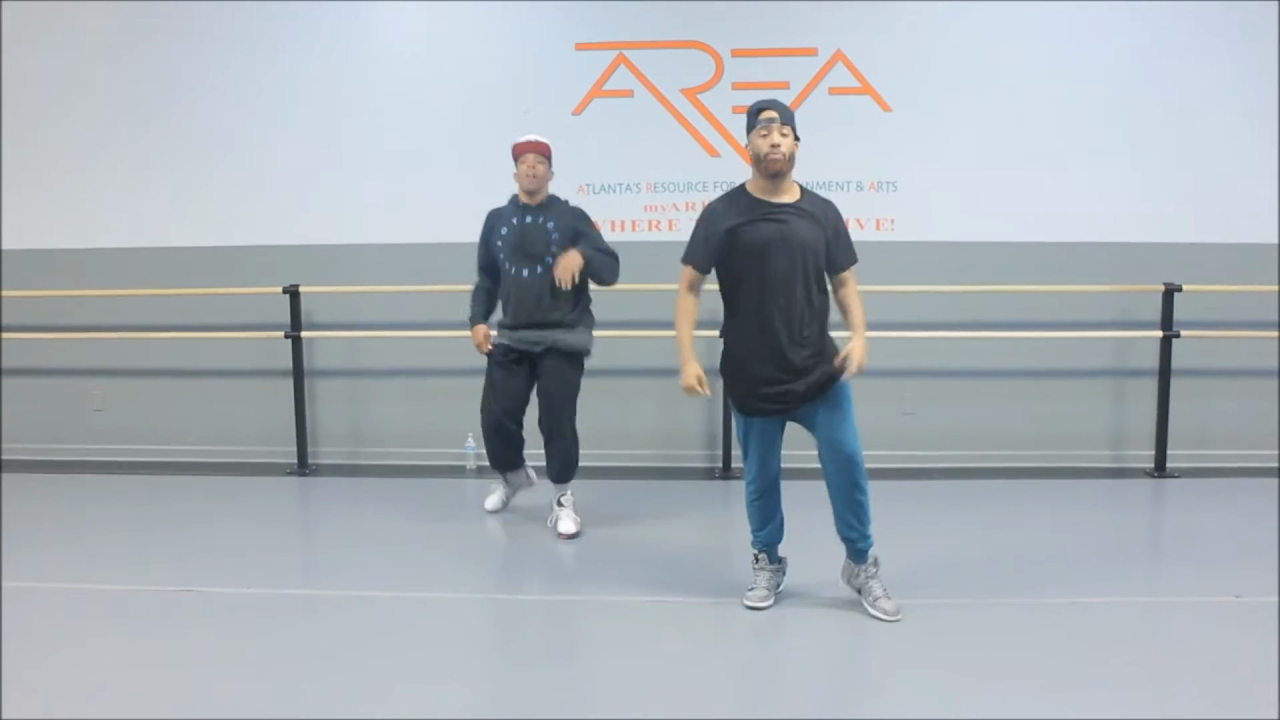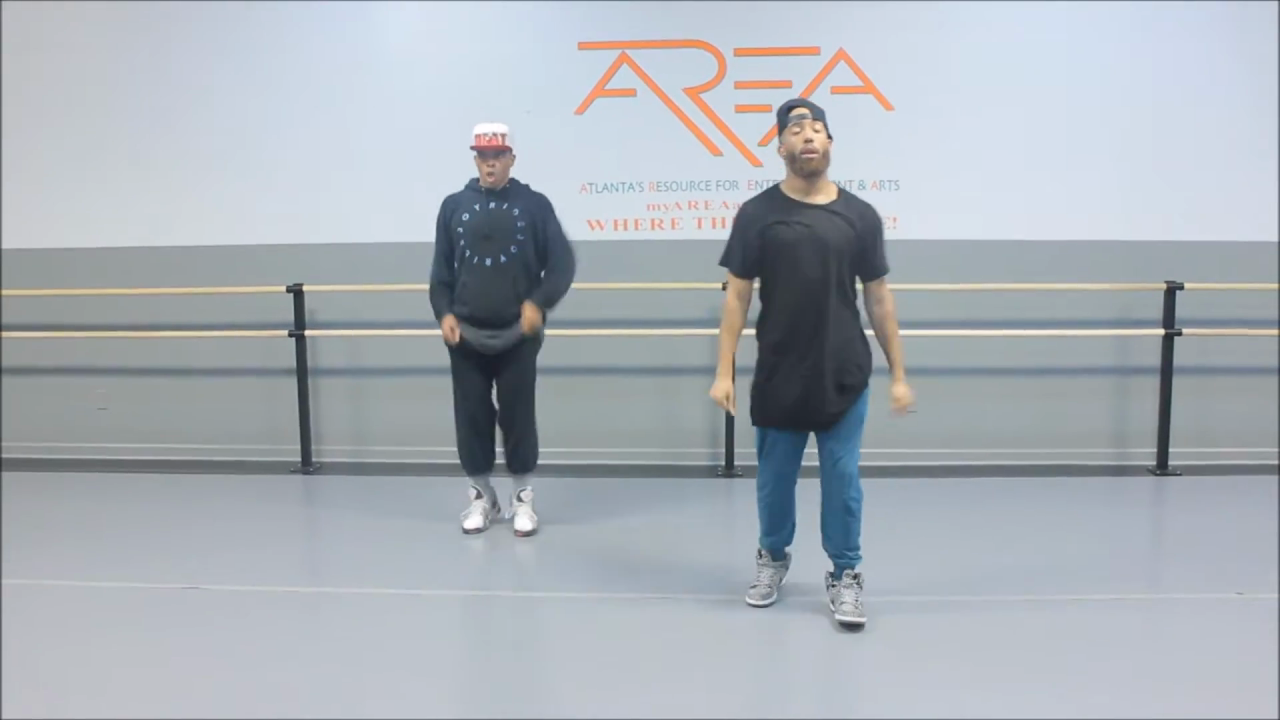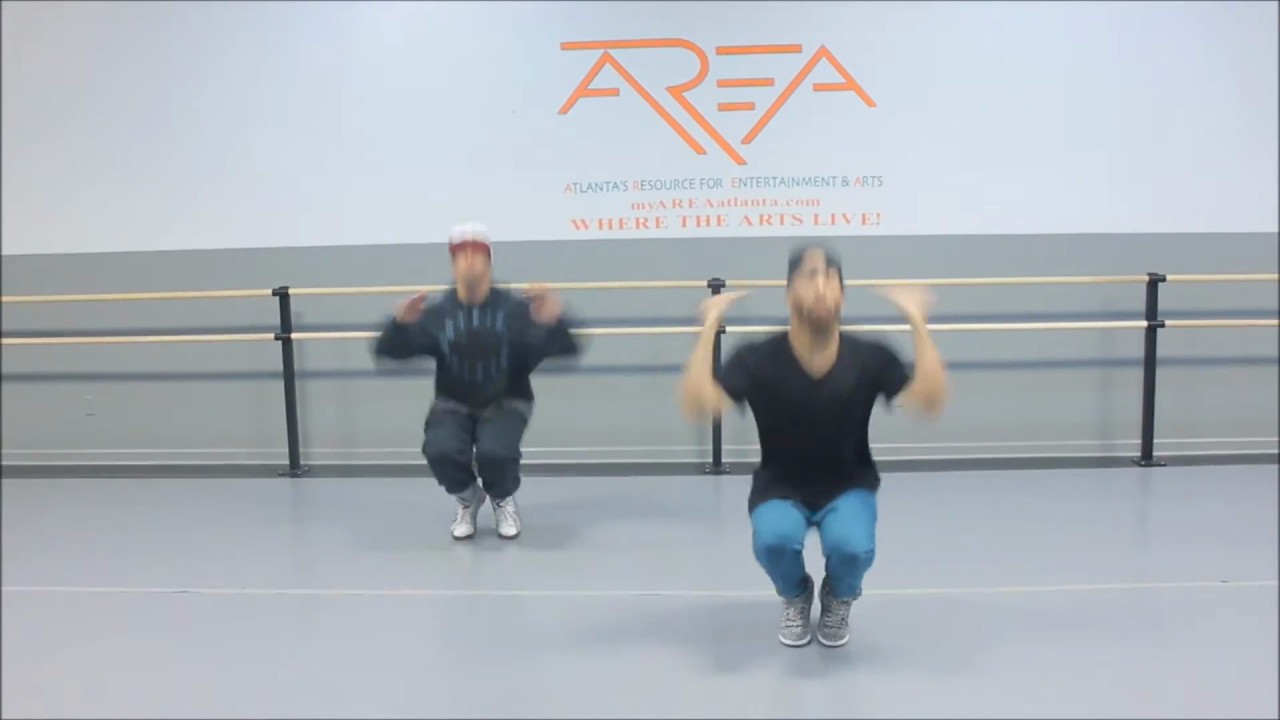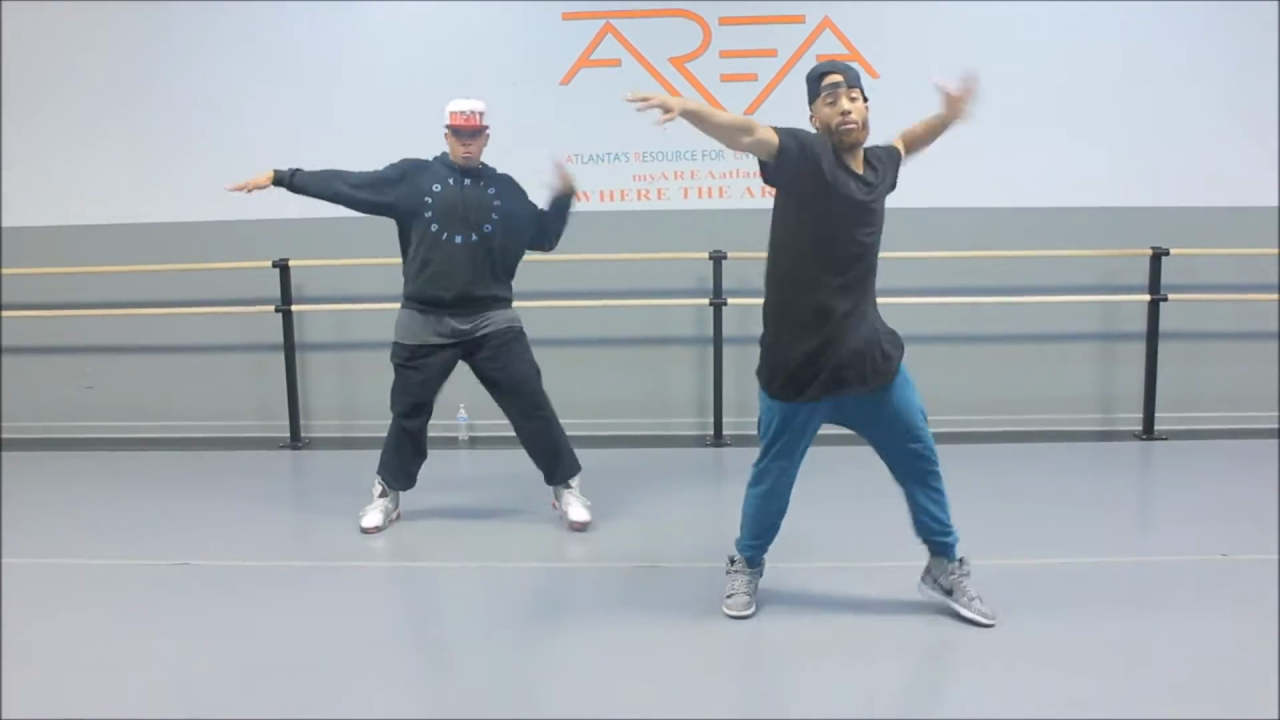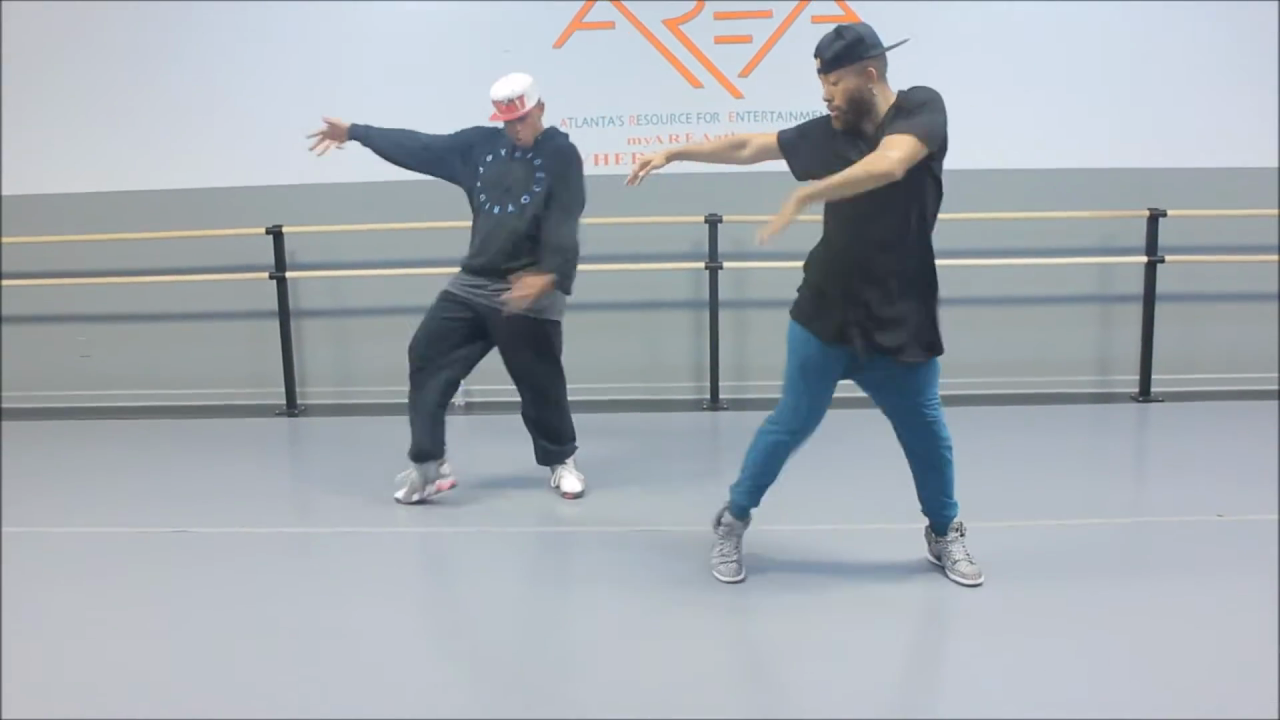
dt=1s
person 1, frame 1
left shoulder: (822, 212)
right shoulder: (723, 213)
left elbow: (844, 282)
right elbow: (689, 287)
left wrist: (859, 336)
right wrist: (686, 356)
left hip: (817, 365)
right hip: (751, 372)
left knee: (846, 460)
right knee: (761, 474)
left ankle: (861, 565)
right ankle: (768, 563)
person 1, frame 2
left shoulder: (861, 215)
right shoulder: (757, 213)
left elbow: (877, 294)
right elbow: (737, 294)
left wrist: (898, 373)
right wrist: (724, 372)
left hip: (845, 373)
right hip: (780, 375)
left knee: (843, 478)
right knee: (776, 476)
left ankle: (844, 576)
right ankle: (773, 558)
person 1, frame 3
left shoulder: (871, 358)
right shoulder: (757, 360)
left elbow: (932, 400)
right elbow: (696, 404)
left wrist: (918, 325)
right wrist: (708, 326)
left hip: (847, 487)
right hip: (782, 488)
left knee: (849, 548)
right knee: (775, 542)
left ankle: (838, 599)
right ankle: (795, 596)
person 1, frame 4
left shoulder: (878, 164)
right shoulder: (801, 154)
left elbow: (908, 141)
right elbow: (745, 133)
left wrist: (949, 115)
right wrist: (686, 106)
left hip: (868, 352)
right hip: (799, 358)
left knee: (917, 456)
right knee: (774, 471)
left ankle: (945, 569)
right ankle: (746, 567)
person 1, frame 5
left shoulder: (921, 107)
right shoulder: (824, 133)
left elbow: (888, 165)
right elbow: (749, 146)
left wrist: (804, 197)
right wrist: (672, 152)
left hip: (902, 322)
right hip: (825, 311)
left knee: (927, 435)
right knee: (794, 421)
left ankle: (944, 536)
right ankle: (733, 519)
person 2, frame 1
left shoulder: (571, 217)
right shoulder: (497, 220)
left elbow: (609, 269)
right elbow: (486, 279)
left wrist: (582, 255)
right wrist: (478, 321)
left hip: (562, 337)
right hip: (512, 337)
left knee: (557, 419)
right knee: (496, 415)
left ankle: (563, 499)
right ankle: (512, 476)
person 2, frame 2
left shoulder: (535, 205)
right shoulder: (454, 206)
left elbow: (562, 263)
right elbow: (442, 270)
left wrist: (539, 304)
right wrist: (444, 313)
left hip: (517, 332)
right hip: (468, 333)
left knee: (517, 416)
right knee: (471, 416)
left ankle: (522, 497)
right ankle: (481, 495)
person 2, frame 3
left shoulder: (514, 309)
right shoulder: (435, 315)
left elbow: (567, 349)
right elbow: (386, 352)
left wrist: (553, 320)
right wrist: (401, 321)
left hip: (504, 404)
right hip: (454, 406)
left knee: (496, 452)
right knee: (440, 450)
left ankle: (503, 500)
right ankle: (467, 498)
person 2, frame 4
left shoulder: (504, 188)
right shoulder: (413, 175)
left elbow: (543, 237)
right elbow: (345, 185)
left wrist: (563, 196)
right wrist: (278, 177)
left hip: (492, 318)
right hip: (425, 322)
left knee: (529, 399)
right knee: (410, 412)
left ankle: (565, 487)
right ankle: (387, 494)
person 2, frame 5
left shoulder: (562, 156)
right shoulder: (480, 143)
left elbow: (563, 222)
right elbow: (420, 146)
left wrist: (549, 275)
right wrist: (354, 132)
left hip: (530, 293)
right hip: (472, 284)
left knee: (539, 381)
right knee: (426, 358)
left ankle: (560, 460)
right ankle: (427, 465)
